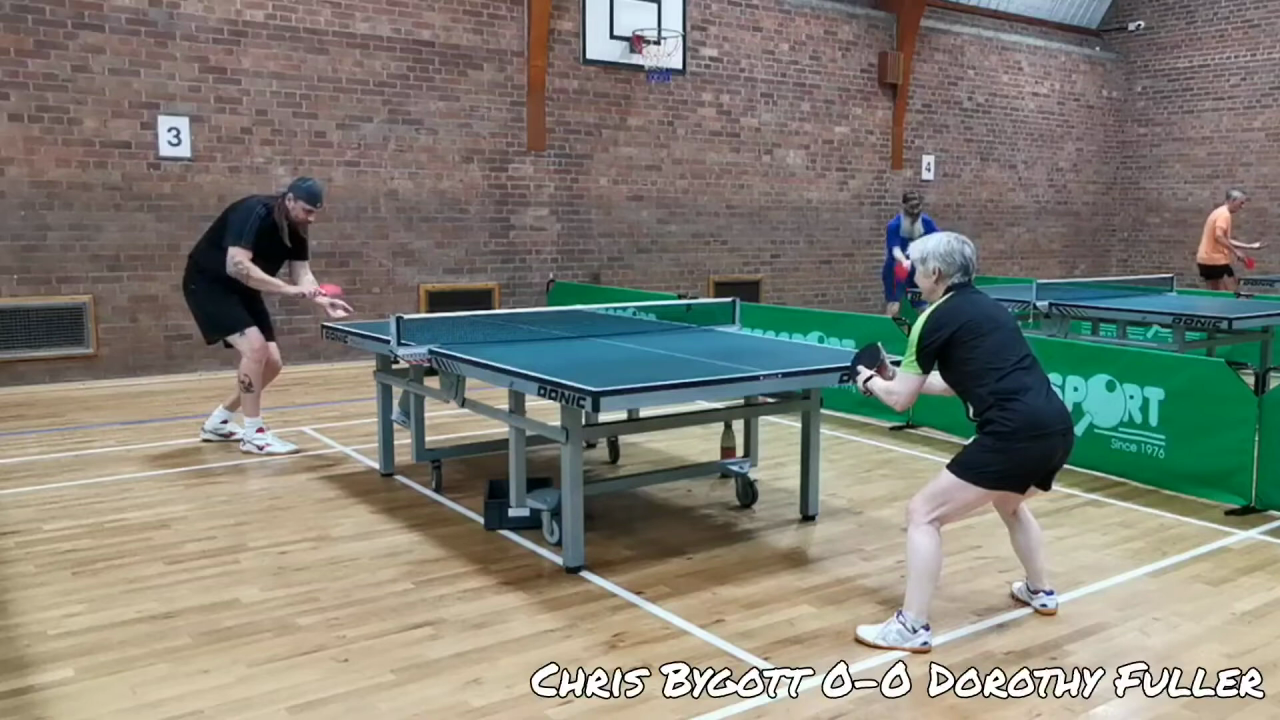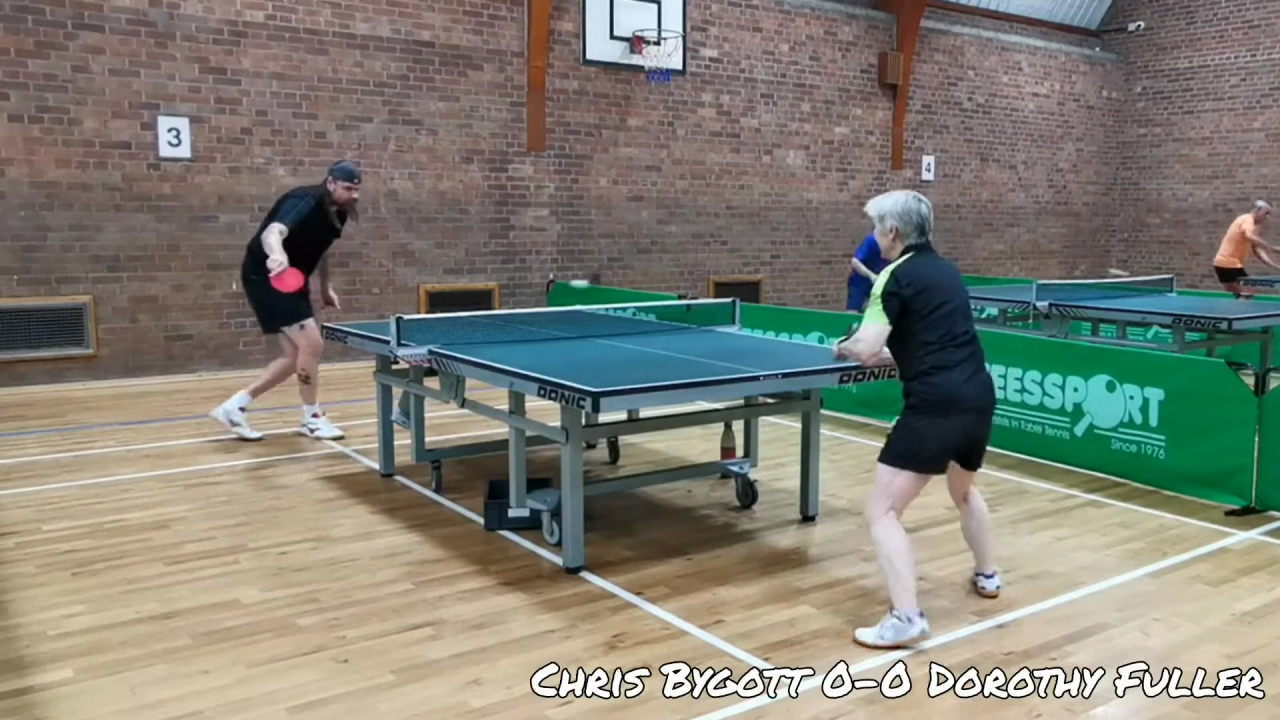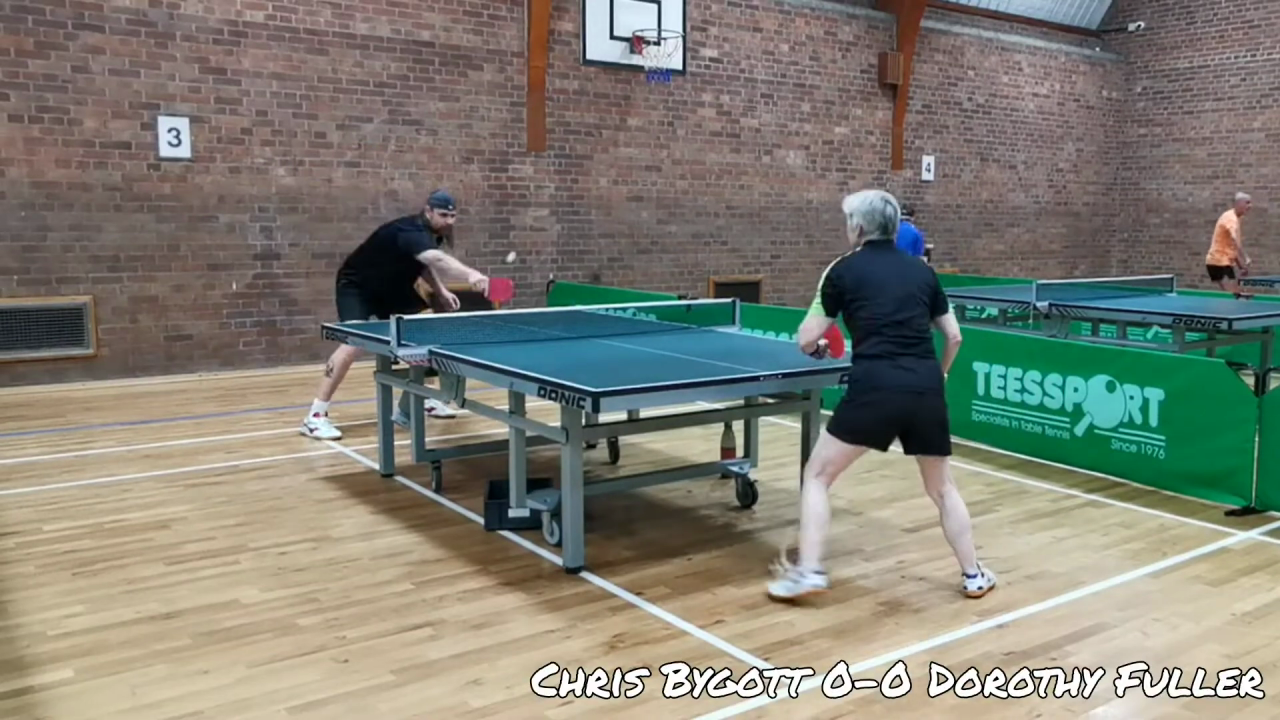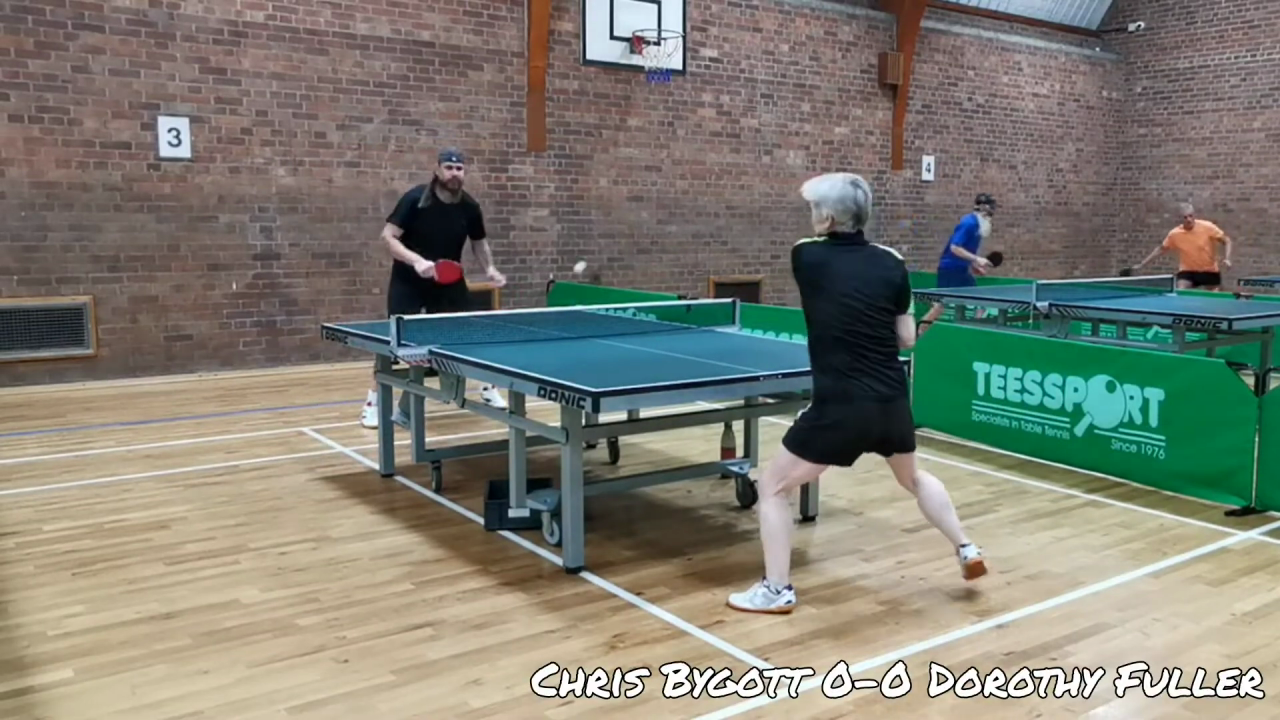
dt=1s
person 1, frame 1
left shoulder: (937, 317)
right shoulder: (986, 308)
left elbow: (900, 399)
left wrist: (870, 380)
right wrist: (897, 375)
left hip: (1016, 435)
right hip: (1057, 429)
left knee: (923, 514)
right knee: (1008, 502)
left ankle: (912, 627)
right ankle: (1040, 592)
person 1, frame 2
left shoulder: (897, 276)
right shoulder: (946, 271)
left elbow: (867, 348)
left wrist: (846, 346)
right wrist: (887, 353)
left hip: (934, 408)
right hip: (978, 399)
left knee: (881, 510)
right knee: (963, 491)
left ankle: (905, 618)
right ankle: (987, 575)
person 1, frame 3
left shoulder: (843, 270)
right shoulder: (922, 271)
left elbow: (806, 341)
right elbow: (954, 336)
left wrist: (815, 344)
right wrist: (938, 376)
left hip: (874, 389)
right hip: (926, 390)
left knee: (817, 476)
right knee: (942, 488)
left ankle: (809, 572)
right ankle: (974, 575)
person 1, frame 4
left shoulder: (807, 255)
right shoulder: (891, 264)
right elbow: (906, 338)
left hip: (840, 404)
right hip: (891, 398)
left knee: (773, 485)
right knee: (913, 478)
left ankle: (776, 589)
right ankle: (966, 550)
person 2, frame 1
left shoulder: (297, 229)
right shoulder: (254, 212)
left elbow: (302, 273)
right elbow: (236, 265)
left wrist: (323, 301)
right wrist: (287, 289)
left hip: (243, 291)
right hip: (208, 285)
left knee: (272, 363)
right knee: (255, 348)
left ankle: (218, 422)
right ankle: (254, 433)
person 2, frame 2
left shoulder: (338, 211)
right shoulder: (306, 202)
right elbow: (272, 233)
left wrist: (326, 286)
right wrist: (277, 256)
right hip: (266, 276)
left knee: (294, 356)
right knee: (312, 343)
left ankle: (234, 408)
right ankle: (312, 417)
person 2, frame 3
left shoulder: (434, 235)
right shoulder: (412, 233)
left elbow: (429, 264)
right elbow: (438, 260)
left wrist: (441, 291)
right wrist: (470, 275)
left hip: (393, 288)
right hip: (357, 287)
right knee: (353, 345)
left ankle: (422, 399)
right ankle: (316, 415)
person 2, frame 4
left shoulder: (470, 207)
right shoulder: (415, 199)
left elbow: (479, 243)
right elbow: (387, 237)
left wrist: (489, 269)
right wrist: (417, 261)
left hip: (448, 281)
right hip: (409, 280)
left ankle: (489, 390)
right ankle: (372, 403)
